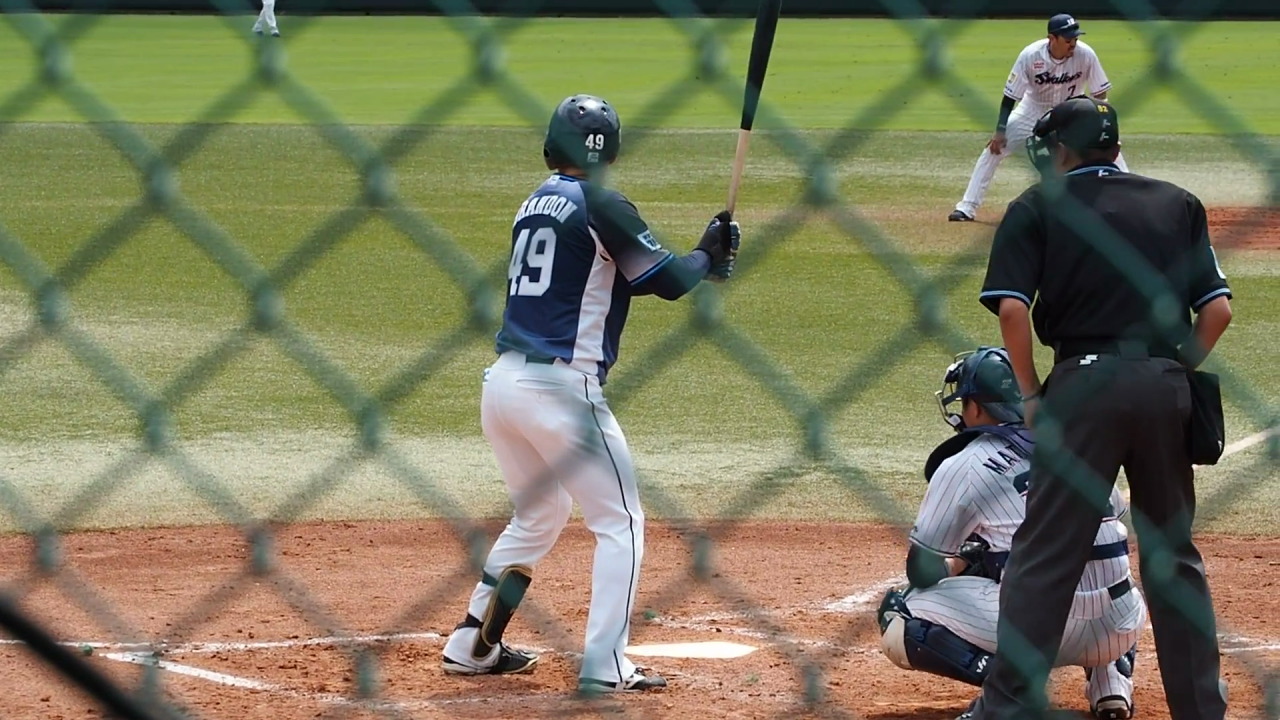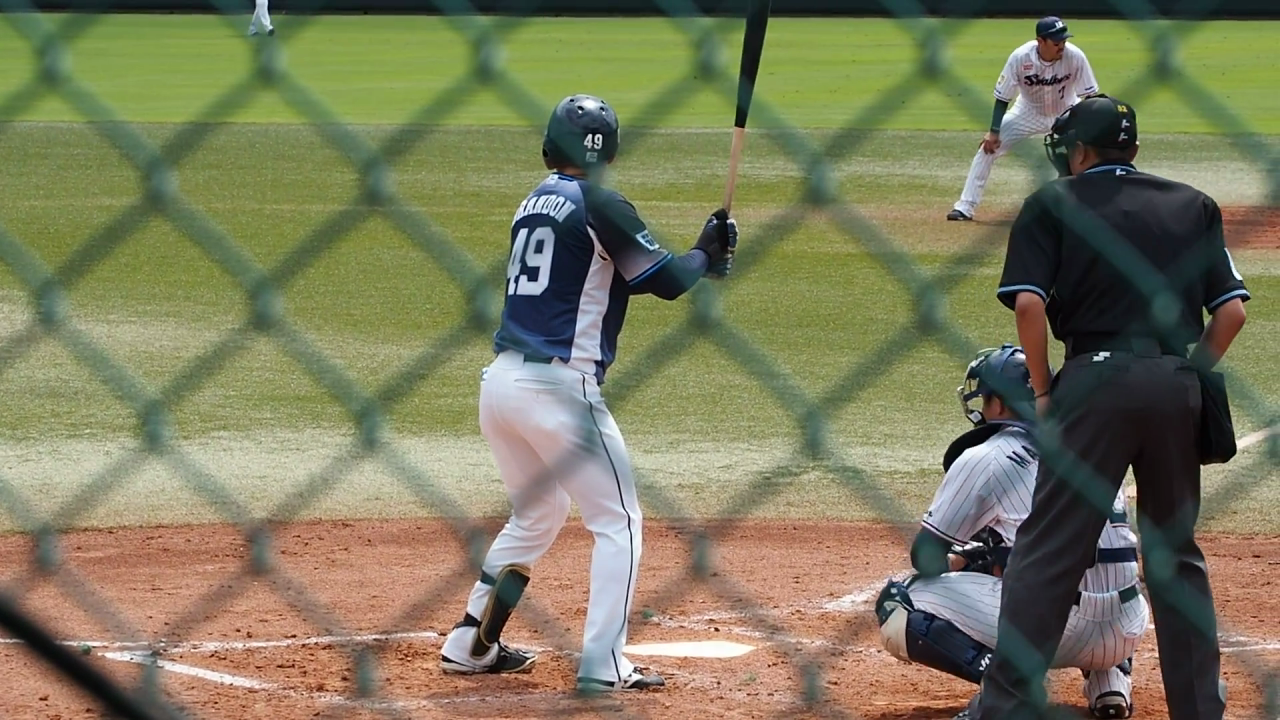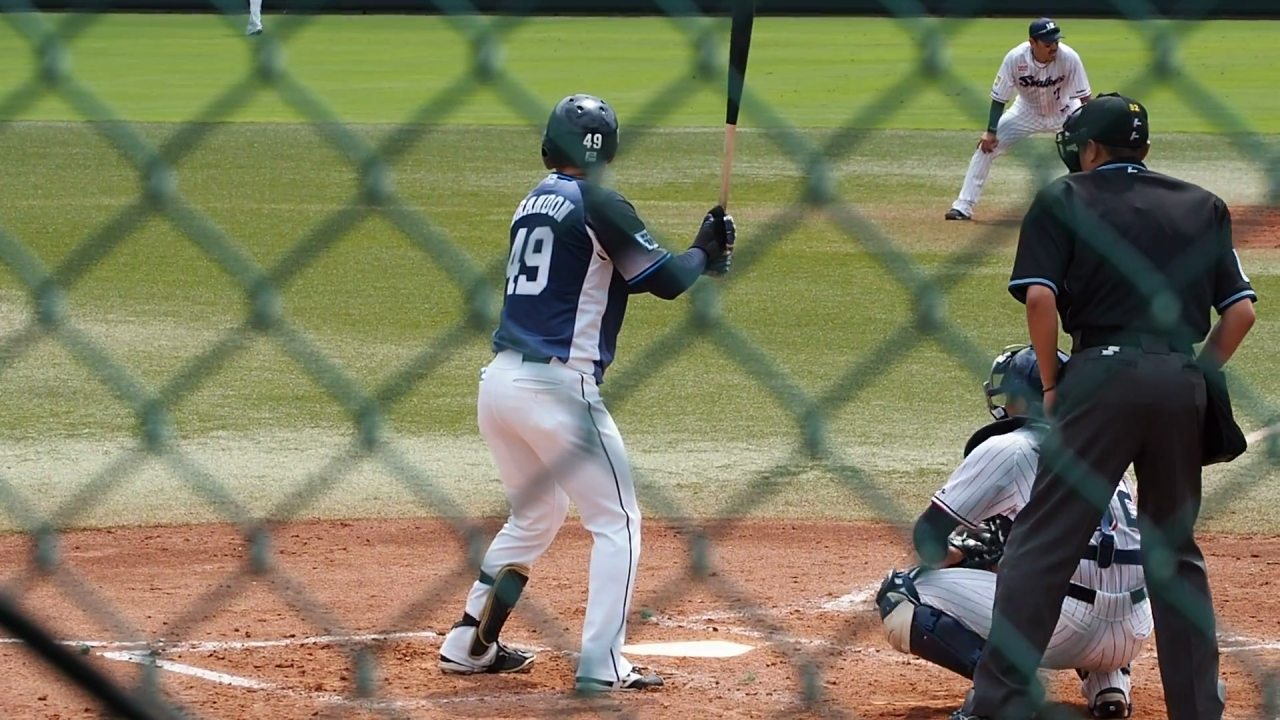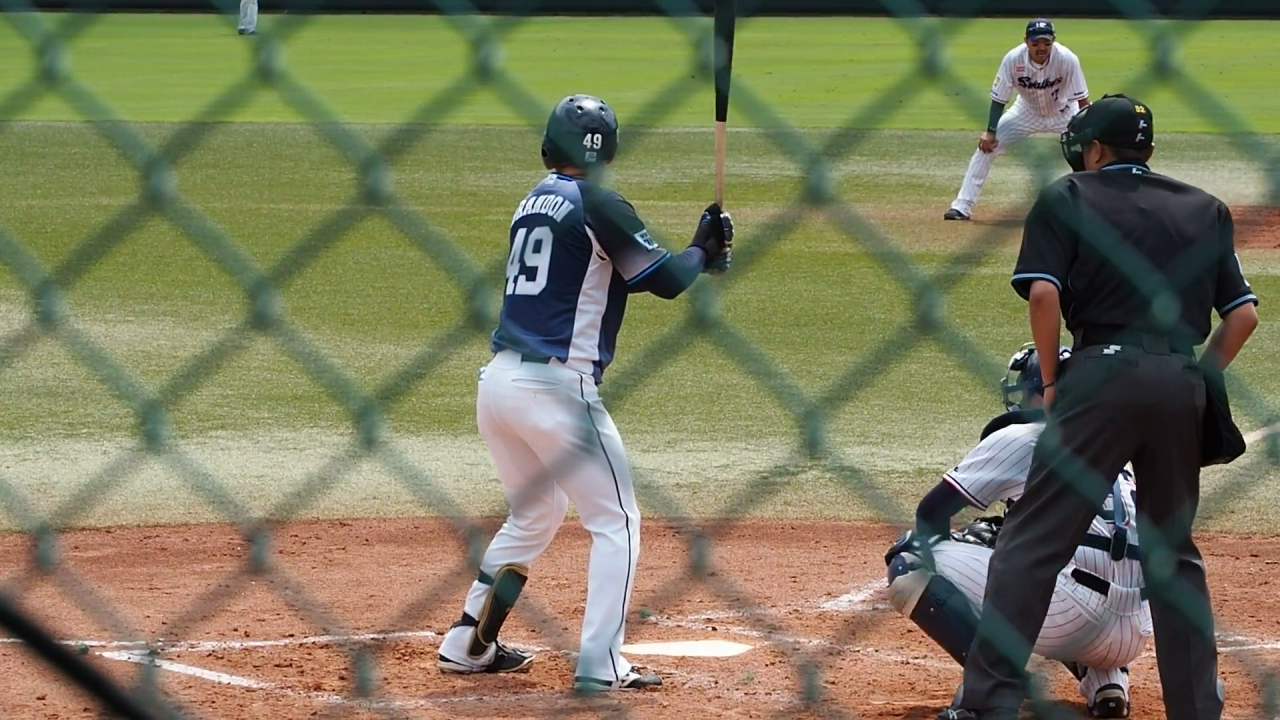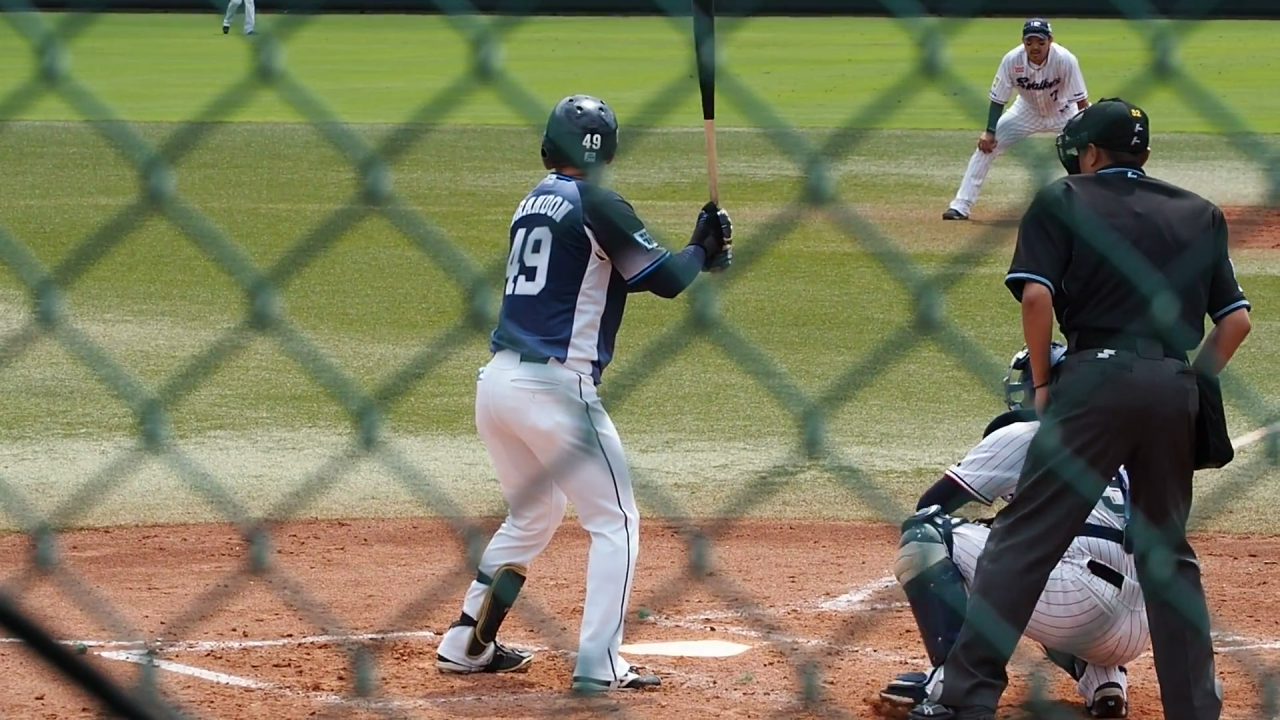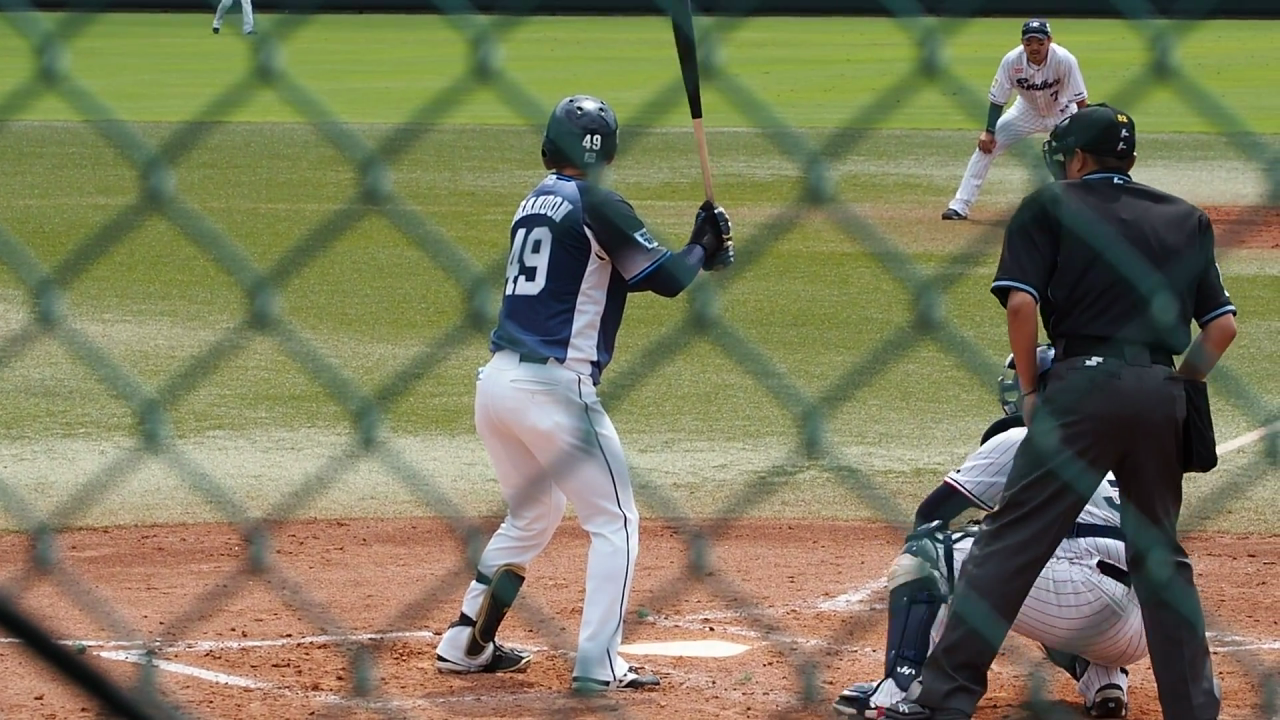
dt=0.1s
person 1, frame 1
left shoulder: (1036, 205)
right shoulder: (1176, 202)
left elbow: (1013, 309)
right elbow: (1217, 310)
left wrist: (1031, 394)
right wrist: (1172, 370)
left hip: (1085, 384)
right hip: (1165, 386)
left knee: (1045, 553)
right knee: (1172, 551)
person 1, frame 2
left shoulder: (1053, 201)
right shoulder: (1193, 204)
left elbow: (1030, 304)
right elbow: (1232, 311)
left wrist: (1044, 389)
right wrist: (1189, 376)
left hip: (1099, 379)
right hip: (1176, 382)
left knee: (1046, 550)
right knee: (1175, 550)
person 1, frame 3
left shoulder: (1062, 197)
right shoulder: (1202, 204)
left elbow: (1040, 298)
right elbow: (1240, 312)
left wrist: (1052, 385)
right wrist: (1194, 375)
left hip: (1103, 375)
right hip: (1181, 381)
left knee: (1043, 540)
right knee: (1175, 550)
person 1, frame 4
left shoulder: (1068, 196)
right shoulder: (1204, 207)
left elbow: (1044, 295)
right elbow: (1244, 317)
left wrist: (1051, 382)
right wrist: (1195, 380)
left hip: (1103, 376)
right hip: (1181, 381)
left knee: (1034, 536)
right knee: (1173, 551)
person 1, frame 5
left shoulder: (1062, 197)
right shoulder: (1199, 211)
left elbow: (1036, 296)
right elbow: (1236, 321)
left wrist: (1043, 384)
left hip: (1096, 379)
right hip: (1174, 388)
left knee: (1024, 539)
right knee: (1167, 552)
person 1, frame 6
left shoulder: (1046, 206)
right shoulder: (1184, 217)
left elbow: (1020, 304)
right elbow: (1221, 327)
left wrist: (1030, 391)
left hip: (1080, 387)
right hip: (1158, 393)
left knee: (1008, 547)
right knee: (1159, 556)
person 2, frame 1
left shoulder: (535, 203)
right shoulder: (601, 207)
right elbow: (669, 282)
left wrist: (697, 259)
right wrist: (708, 253)
left hip: (503, 381)
right hip: (560, 388)
left knee: (536, 517)
right knee: (620, 522)
left ankle: (472, 644)
right ankle: (604, 666)
person 2, frame 2
left shoulder: (533, 202)
right shoulder: (599, 206)
right elbow: (668, 281)
left wrist: (697, 255)
right wrist: (707, 252)
left hip: (502, 380)
right hip: (557, 386)
left knee: (535, 516)
right knee: (618, 521)
left ankle: (470, 643)
right ankle: (603, 665)
person 2, frame 3
left shoulder: (533, 201)
right shoulder: (599, 206)
right elbow: (667, 281)
left wrist: (694, 253)
right wrist: (705, 249)
left hip: (500, 380)
right hip: (557, 387)
left knee: (534, 516)
right knee: (617, 521)
left ankle: (469, 643)
right ankle: (601, 664)
person 2, frame 4
left shoulder: (533, 202)
right shoulder: (598, 205)
right elbow: (666, 280)
left wrist: (694, 250)
right wrist: (704, 249)
left hip: (500, 380)
right hip: (554, 386)
left knee: (533, 516)
right knee: (617, 521)
left ankle: (468, 642)
right ankle: (601, 665)
person 2, frame 5
left shoulder: (533, 201)
right shoulder: (597, 205)
right elbow: (666, 280)
left wrist: (693, 250)
right wrist: (703, 247)
left hip: (498, 380)
right hip: (554, 386)
left knee: (531, 516)
right knee: (615, 521)
left ankle: (466, 642)
right ankle: (599, 664)
person 2, frame 6
left shoulder: (534, 202)
right shoulder: (597, 205)
right elbow: (667, 279)
left wrist: (695, 249)
right wrist: (703, 246)
left hip: (498, 380)
right hip: (554, 387)
left knee: (531, 516)
right knee: (615, 521)
left ankle: (466, 643)
right ankle: (599, 665)
person 3, frame 1
left shoulder: (960, 466)
left elbow: (922, 573)
left wrist: (959, 563)
right hip: (1121, 629)
left knee: (900, 617)
right ankle: (1111, 683)
person 3, frame 2
left shoulder: (985, 457)
left elbow: (926, 558)
left wrist: (961, 559)
right hip: (1127, 634)
left knee: (898, 607)
right ankle: (1110, 681)
person 3, frame 3
left shoulder: (1004, 447)
left elbow: (927, 539)
left wrist: (958, 555)
left hip: (1063, 628)
right hip: (1131, 635)
left knee: (901, 598)
right ankle: (1108, 680)
person 3, frame 4
left shoulder: (1020, 438)
left elbow: (930, 510)
left wrist: (966, 545)
left hip: (1071, 612)
right hip: (1131, 635)
left knee: (911, 558)
right ankle: (1105, 677)
person 3, frame 5
left shoulder: (1022, 436)
left elbow: (930, 505)
left hip: (1079, 605)
right hip: (1132, 635)
left knee: (925, 530)
right ankle: (1102, 676)
person 3, frame 6
left shoulder: (1021, 442)
left elbow: (929, 514)
left hip: (1090, 604)
right hip: (1138, 632)
left knee: (928, 549)
left ankle: (900, 688)
right ankle: (1102, 678)
person 4, frame 1
left shoulder: (1085, 55)
right shoulder: (1030, 55)
left elbow: (1101, 92)
right elbow: (1011, 95)
right wrist: (1000, 131)
right hip: (1034, 110)
right knee: (995, 148)
right ankle: (967, 206)
person 4, frame 2
left shoulder: (1075, 56)
right shoulder: (1019, 57)
left elbow: (1091, 95)
right elbow: (1002, 97)
right wrist: (994, 132)
left hip: (1066, 112)
right hip: (1028, 111)
right knee: (989, 147)
right ankle: (965, 206)
person 4, frame 3
left shoulder: (1069, 57)
right shoulder: (1015, 58)
left elbow: (1085, 98)
right elbow: (999, 98)
right wrist: (991, 132)
left hip: (1065, 111)
right hip: (1027, 112)
right knee: (986, 146)
right ankle: (963, 206)
person 4, frame 4
left shoulder: (1067, 59)
right shoulder: (1013, 59)
left elbow: (1082, 100)
right elbow: (999, 99)
right wrist: (990, 132)
left hip: (1064, 111)
right hip: (1027, 111)
right knee: (987, 146)
right ankle: (962, 205)
person 4, frame 5
left shoulder: (1065, 59)
right shoulder: (1012, 60)
left elbow: (1081, 101)
right elbow: (997, 99)
right wrist: (990, 132)
left hip: (1064, 111)
right hip: (1027, 111)
right knee: (987, 145)
right ankle: (961, 205)
person 4, frame 6
left shoulder: (1064, 60)
right shoulder: (1011, 60)
left elbow: (1081, 101)
right elbow: (995, 99)
right wrist: (989, 132)
left hip: (1062, 112)
right hip: (1025, 110)
right knee: (986, 145)
right ankle: (960, 204)
